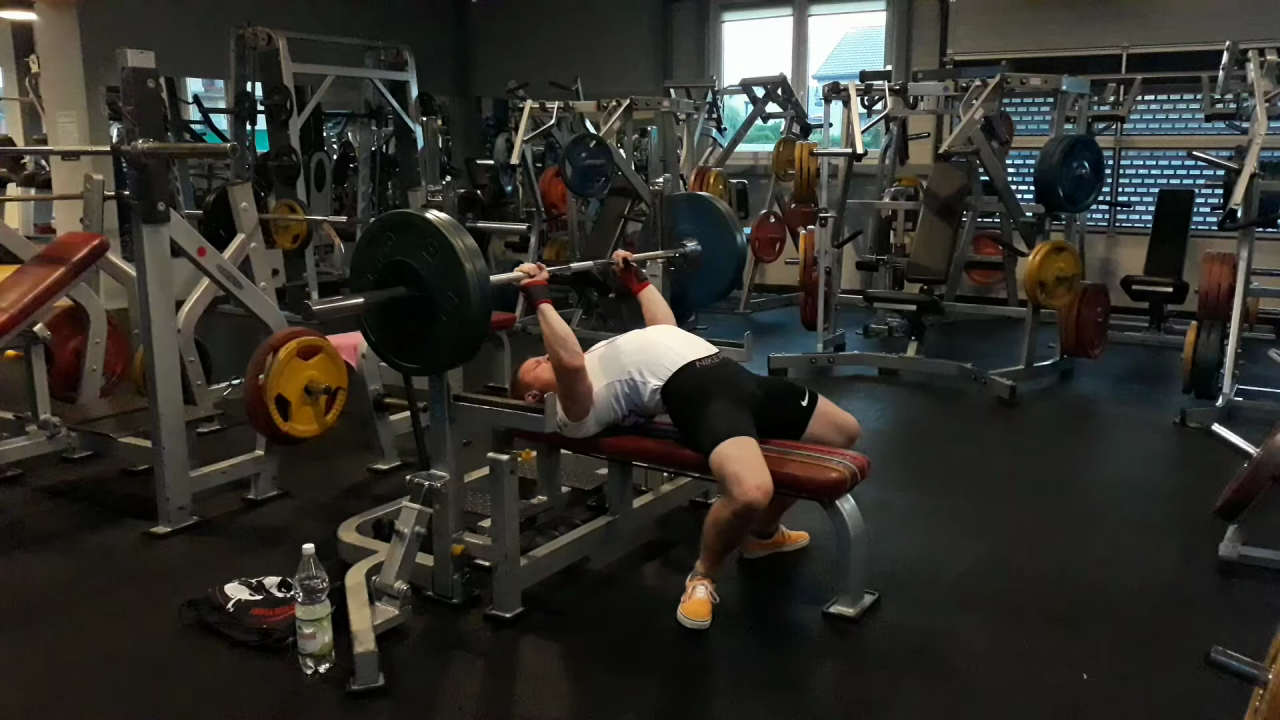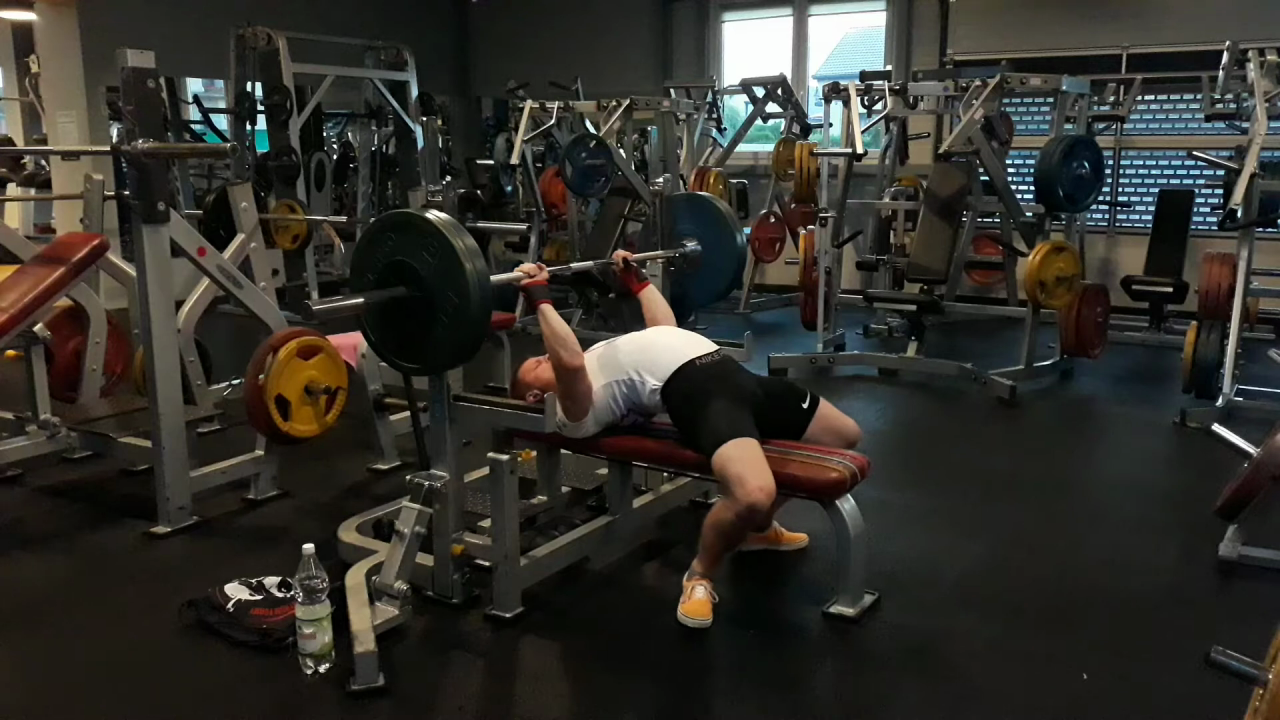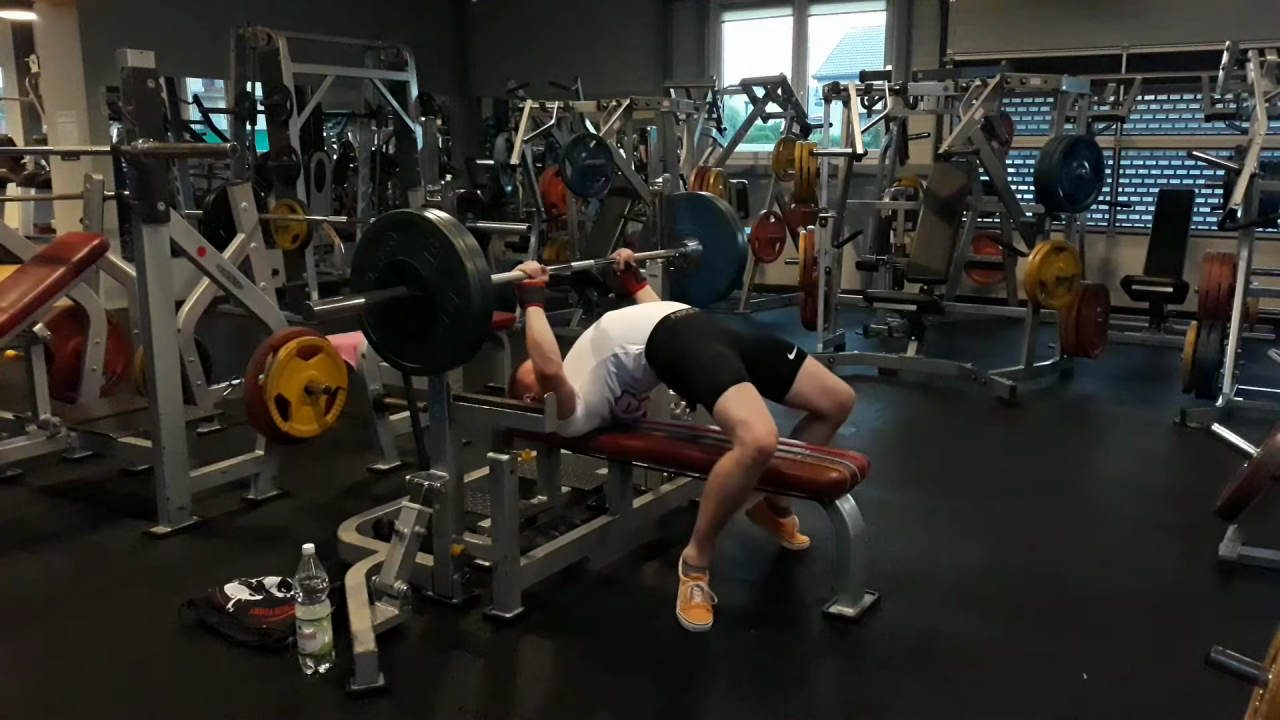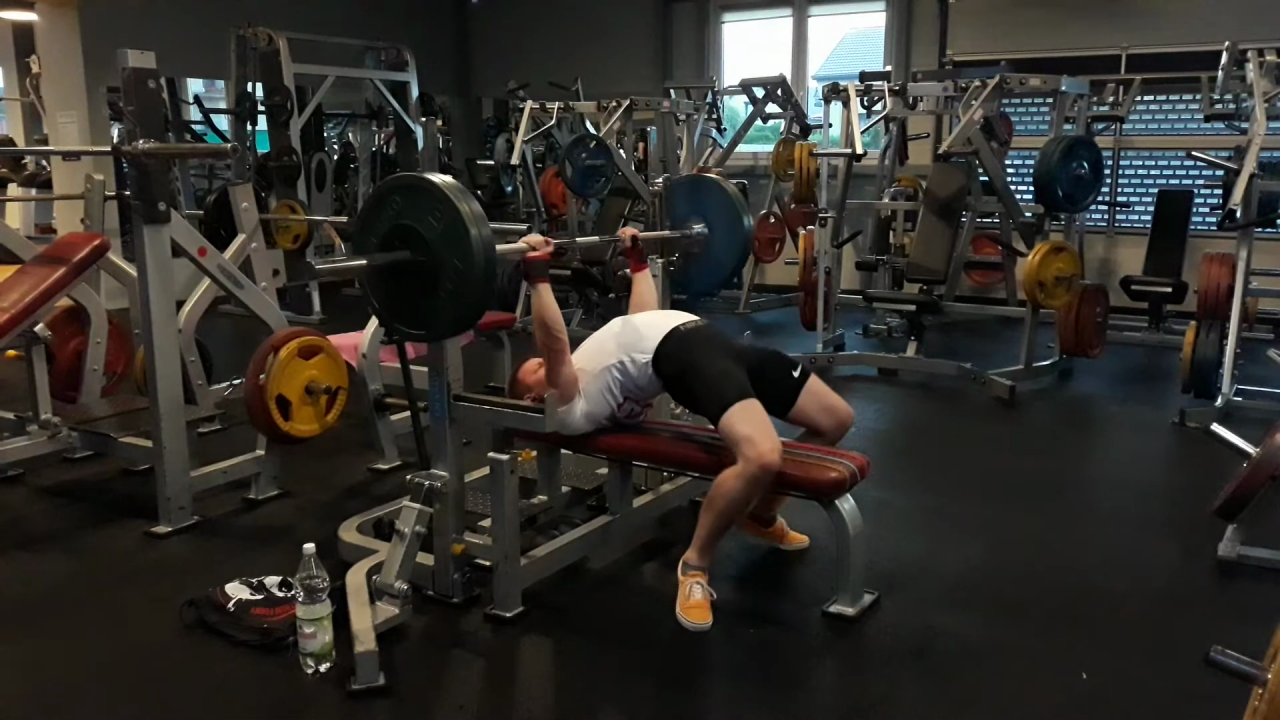
dt=0.5s
person 1, frame 1
left shoulder: (602, 366)
right shoulder: (574, 410)
left elbow: (665, 330)
right elbow: (571, 362)
left wrist: (635, 277)
right wrist: (540, 299)
left knee: (844, 433)
right knee: (751, 493)
left ankle: (763, 531)
right ankle: (702, 575)
person 1, frame 2
left shoulder: (603, 368)
right shoulder: (573, 413)
left elbow: (666, 328)
right elbow: (571, 362)
left wrist: (635, 278)
right wrist: (540, 299)
left knee: (844, 438)
right knee: (753, 495)
left ankle: (758, 528)
right ankle: (700, 575)
person 1, frame 3
left shoulder: (595, 371)
left elbow: (654, 314)
right elbow: (551, 369)
left wrist: (633, 278)
right wrist: (532, 299)
left knee: (838, 401)
right knee: (757, 441)
left ankle: (775, 506)
right ankle: (695, 562)
person 1, frame 4
left shoulder: (597, 369)
left elbow: (643, 318)
right elbow: (553, 342)
left wrist: (636, 258)
right wrist: (537, 274)
left knee: (837, 420)
right knee: (762, 458)
left ankle: (762, 519)
right ankle: (694, 565)
